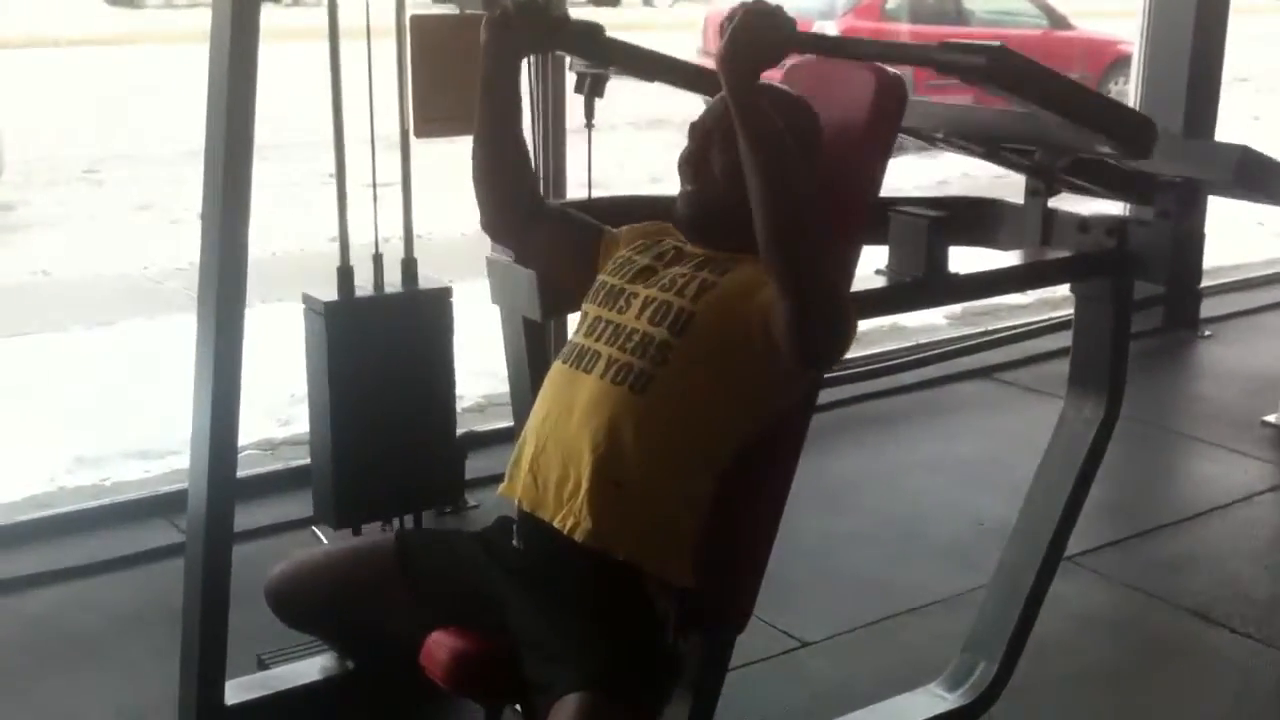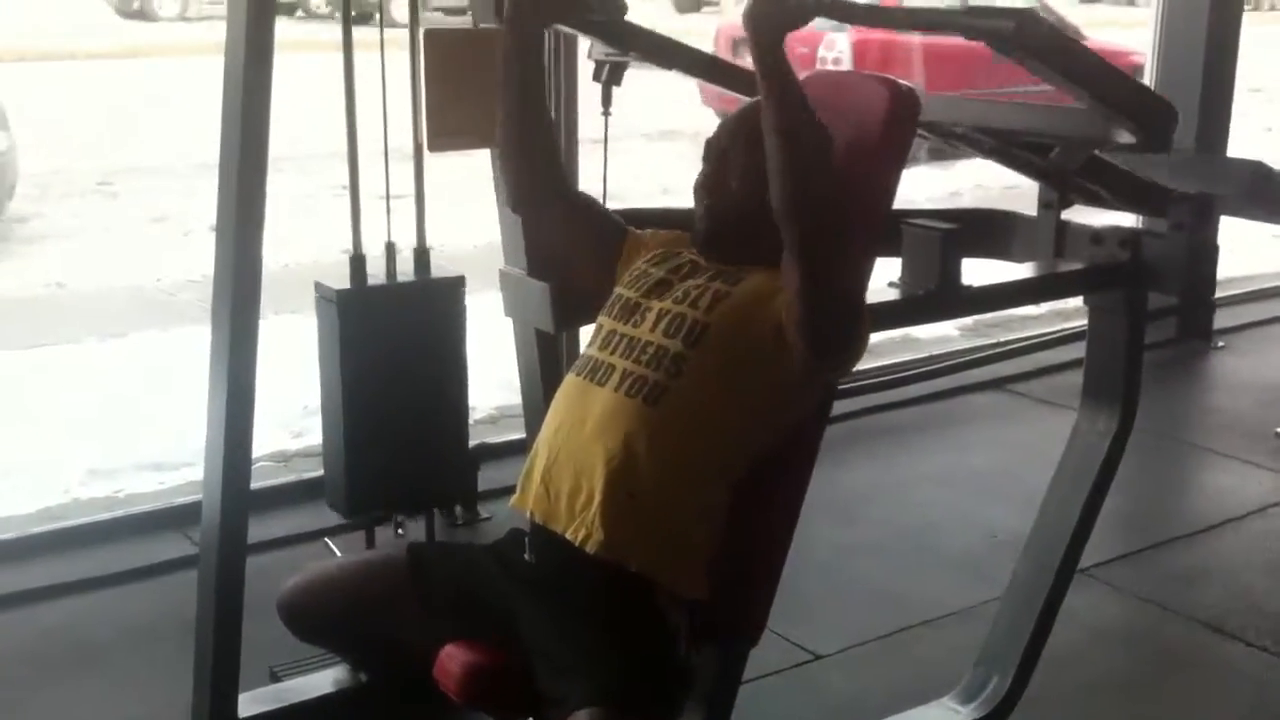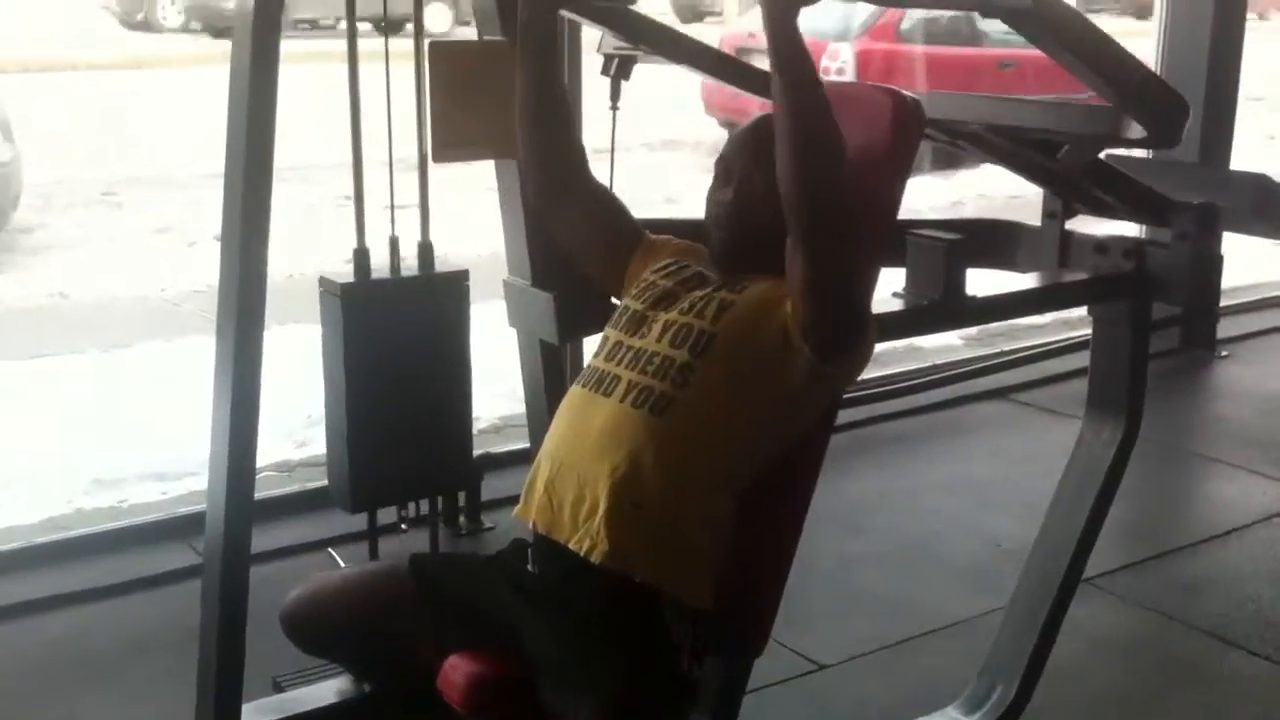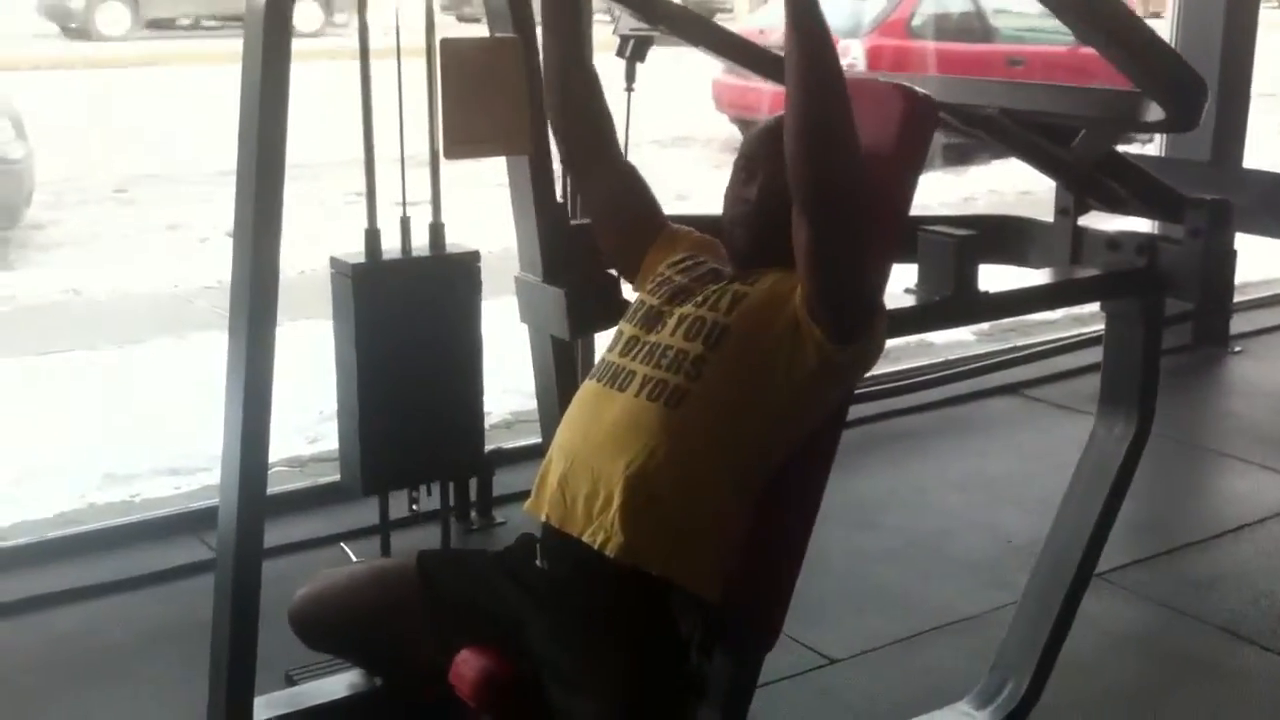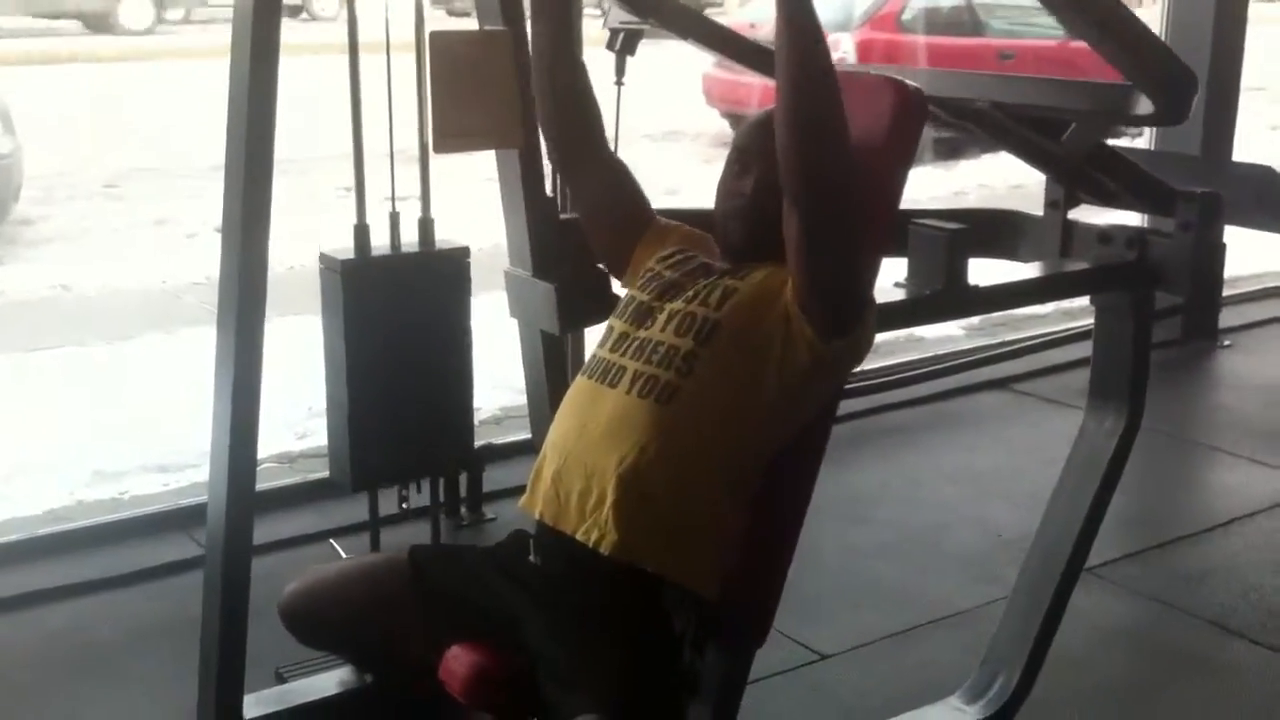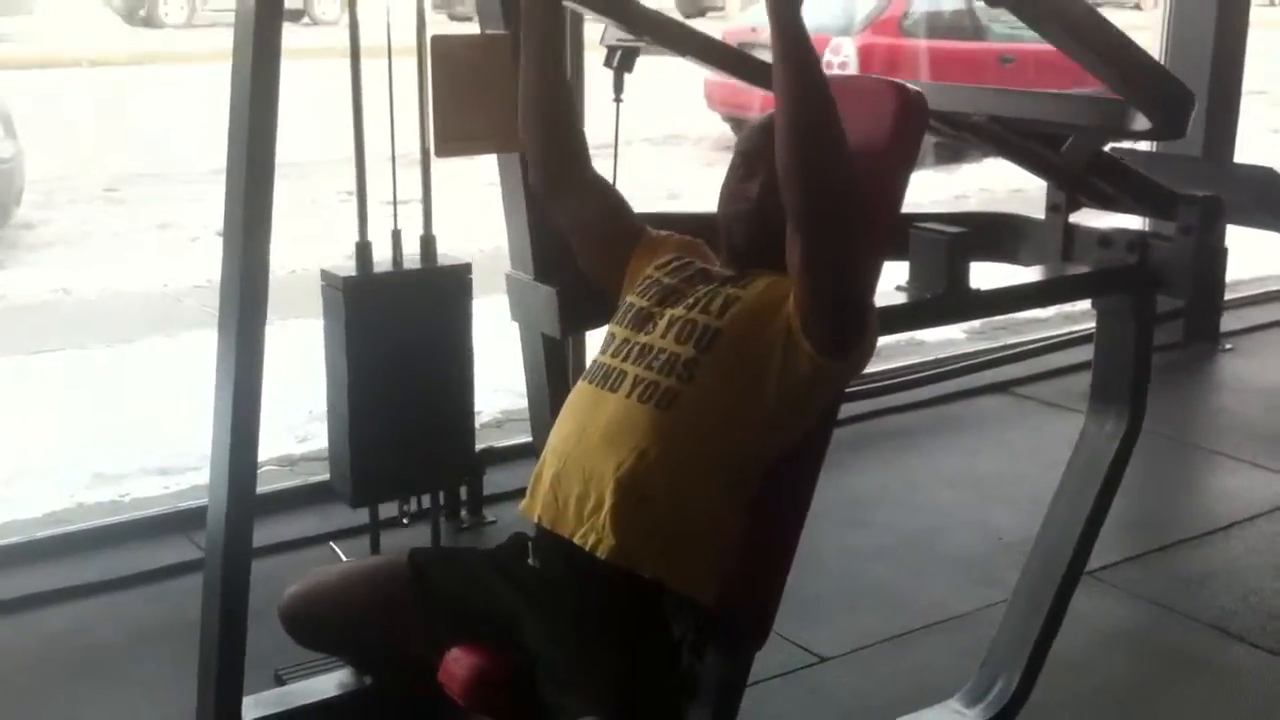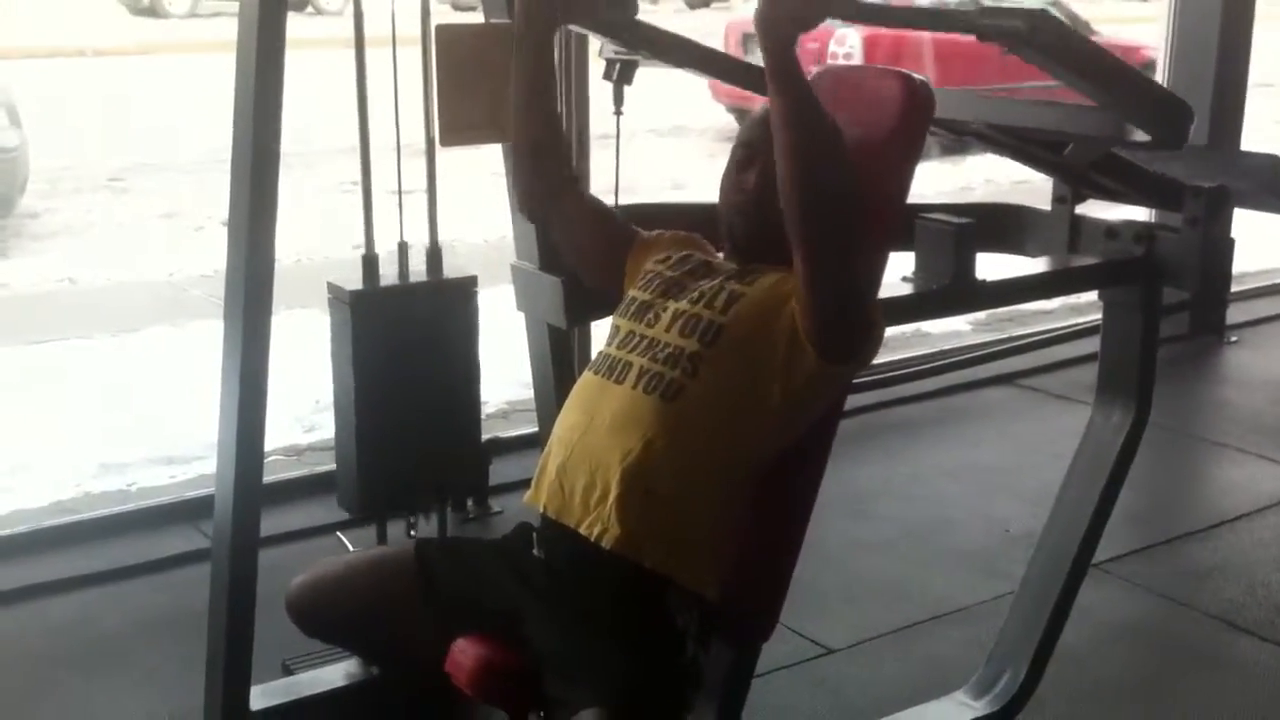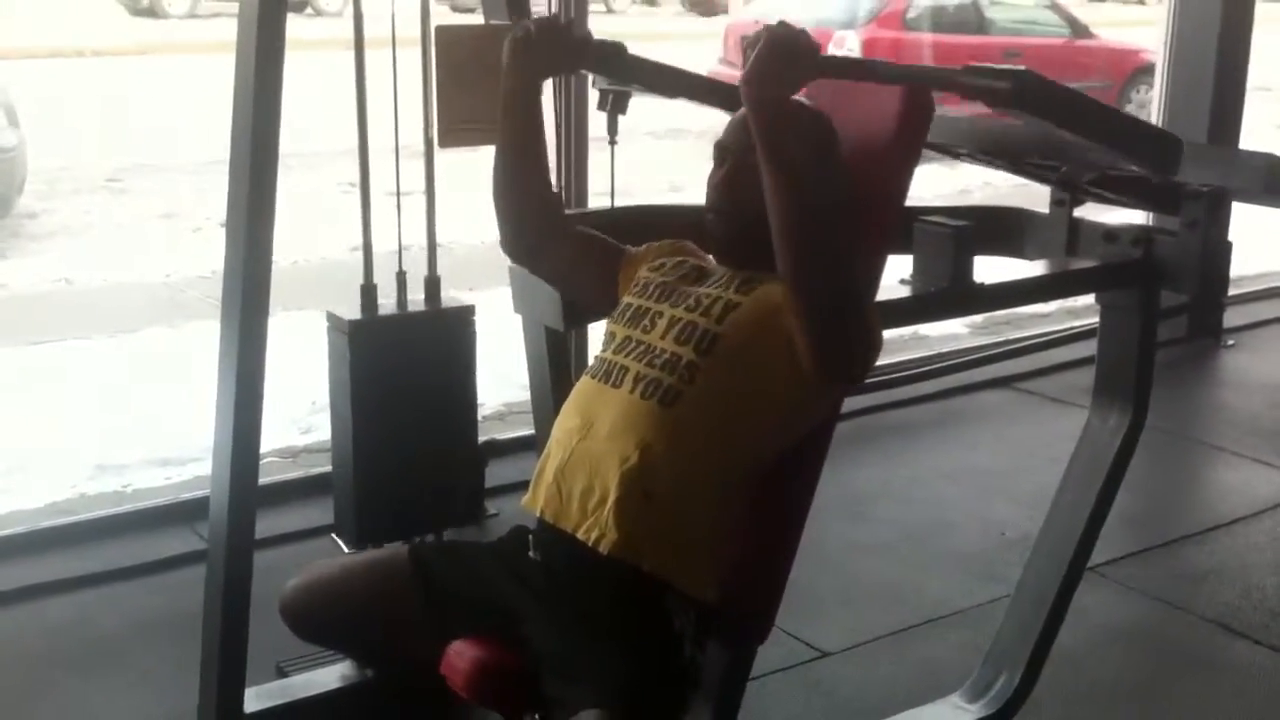
dt=0.2s
person 1, frame 1
left shoulder: (774, 290)
right shoulder: (639, 248)
left elbow: (816, 323)
right elbow: (513, 217)
left wrist: (745, 89)
right wrist: (501, 63)
left hip: (620, 586)
right hip: (515, 541)
right knee: (295, 590)
person 1, frame 2
left shoulder: (791, 308)
right shoulder: (653, 258)
left elbow: (818, 239)
right elbow: (539, 197)
left hip: (632, 600)
right hip: (527, 553)
right knee: (307, 604)
person 1, frame 3
left shoulder: (802, 320)
right shoulder: (661, 268)
left elbow: (822, 219)
right elbow: (556, 187)
left hip: (635, 609)
right hip: (529, 563)
right knee: (309, 614)
person 1, frame 4
left shoulder: (819, 317)
right shoulder: (677, 261)
left elbow: (822, 188)
right elbow: (588, 154)
left hip: (647, 603)
right hip: (541, 559)
right knee: (318, 611)
person 1, frame 5
left shoulder: (810, 313)
right shoulder: (667, 256)
left elbow: (817, 184)
right elbow: (578, 150)
left hip: (640, 600)
right hip: (533, 554)
right knee: (309, 606)
person 1, frame 6
left shoulder: (811, 322)
right shoulder: (664, 266)
left elbow: (822, 211)
right elbow: (561, 174)
left hip: (638, 606)
right hip: (533, 558)
right knee: (309, 608)
person 1, frame 7
left shoulder: (813, 314)
right shoulder: (667, 260)
left elbow: (825, 231)
right elbow: (547, 194)
left hip: (642, 597)
right hip: (537, 549)
right knee: (315, 599)
person 1, frame 8
left shoulder: (800, 317)
right shoulder: (664, 266)
left elbow: (831, 312)
right elbow: (532, 235)
left wrist: (770, 110)
right wrist: (523, 81)
left hip: (641, 601)
right hip: (535, 552)
right knee: (309, 602)
